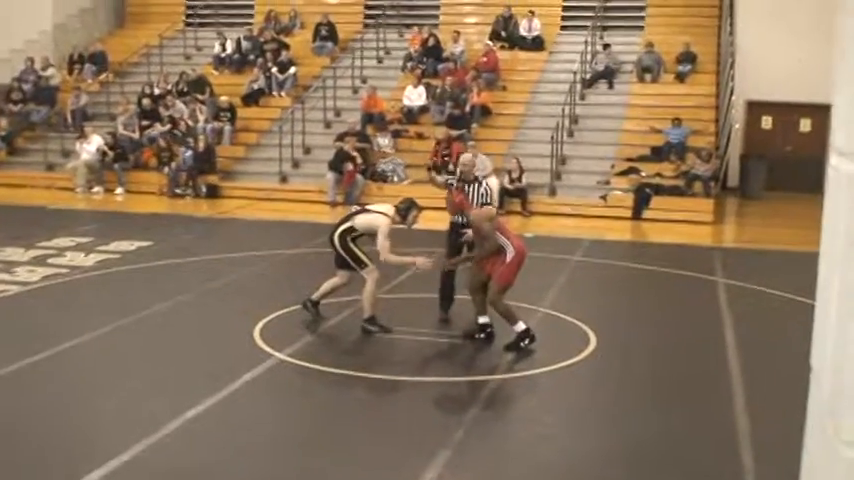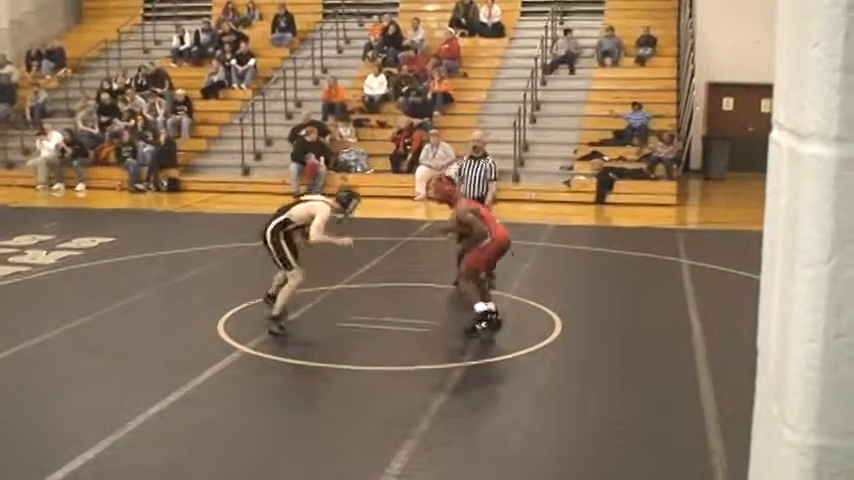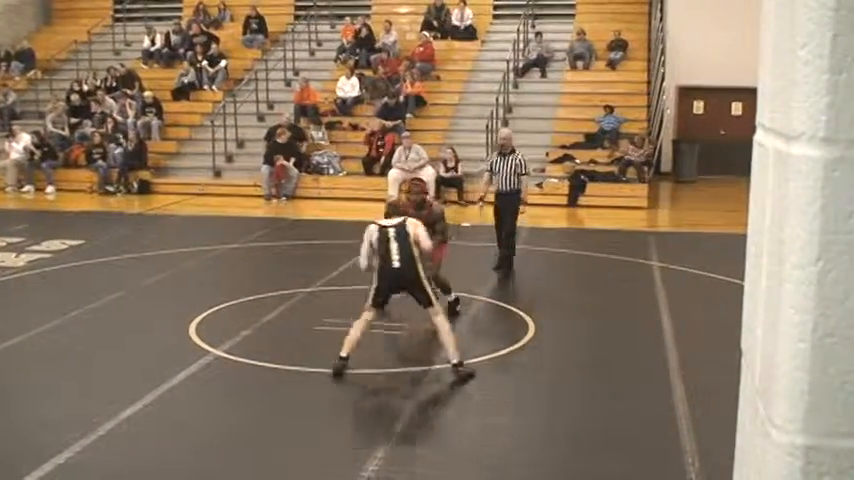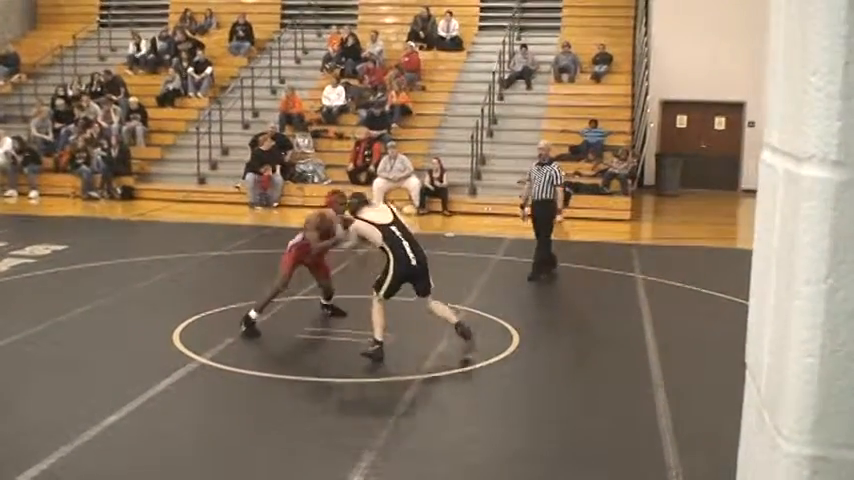
dt=1s
person 1, frame 1
left shoulder: (391, 209)
right shoulder: (385, 222)
right elbow: (384, 257)
right wrist: (414, 261)
left hip: (342, 235)
right hip: (342, 237)
left knee: (343, 277)
right knee: (373, 275)
left ankle: (312, 302)
right ankle: (368, 322)
person 1, frame 2
left shoulder: (322, 202)
right shoulder: (326, 209)
right elbow: (314, 238)
right wrist: (339, 241)
left hip: (280, 231)
right hip: (274, 233)
left knee: (289, 269)
right knee: (296, 279)
left ankle: (271, 295)
right ankle: (275, 319)
person 1, frame 3
left shoulder: (372, 228)
right shoulder: (413, 223)
left elbow: (364, 265)
right elbow: (428, 247)
right wrist: (421, 259)
left hip: (386, 273)
right hip: (412, 272)
left knee: (366, 318)
right knee: (439, 317)
left ankle: (342, 360)
right ankle: (457, 367)
person 1, frame 4
left shoulder: (357, 225)
right shoulder: (387, 207)
left elbow: (350, 244)
left hip: (399, 265)
right hip: (419, 261)
left knee: (378, 300)
right knee: (429, 302)
left ankle: (377, 345)
right ankle: (459, 326)
person 2, frame 1
left shoulder: (484, 186)
right shoulder: (452, 180)
right elbow: (436, 181)
right wrist: (430, 171)
right hip: (456, 228)
right knee: (448, 268)
right ankle: (444, 309)
person 2, frame 2
left shoulder: (490, 163)
right shoulder: (463, 162)
left elbow: (492, 188)
right elbow: (457, 183)
left wrist: (487, 208)
left hip: (481, 204)
person 2, frame 3
left shoulder: (518, 158)
right shoulder: (494, 157)
left elbow: (523, 181)
right elbow: (487, 179)
left wrist: (523, 202)
right wrist: (481, 199)
left hip: (513, 197)
right hip: (499, 196)
left knee: (509, 229)
right knee: (499, 230)
left ankle: (507, 262)
right ankle: (503, 262)
person 2, frame 4
left shoulder: (555, 168)
right shoulder: (534, 166)
left elbow: (559, 191)
right elbow: (528, 187)
left wrist: (559, 212)
right wrist: (523, 206)
left hip: (548, 206)
right hip: (535, 205)
left knee: (543, 239)
right knee: (541, 238)
left ankle: (538, 270)
right ankle: (550, 264)
person 3, frame 1
left shoulder: (475, 217)
right shoulder: (475, 215)
left elbow: (493, 243)
right elbow: (480, 246)
left wrist: (471, 259)
right wrist: (458, 260)
left hip: (512, 252)
right hip: (503, 252)
left knee: (493, 298)
right knee: (474, 284)
left ankle: (525, 335)
right ankle: (484, 329)
person 3, frame 2
left shoulder: (459, 211)
right shoulder: (463, 204)
left elbow: (482, 231)
left wrist: (466, 245)
right wrist: (453, 228)
left hip: (493, 241)
right hip: (501, 238)
left knee: (464, 278)
right knee: (474, 276)
left ankle: (484, 316)
right ankle: (490, 313)
person 3, frame 3
left shoulder: (436, 210)
right shoulder: (402, 206)
left elbow: (444, 236)
left hip: (434, 240)
left knee: (433, 274)
left ankle: (453, 301)
person 3, frame 4
left shoulder: (343, 221)
right shoulder: (314, 221)
right elbow: (315, 249)
right wrist: (336, 239)
left hip: (317, 255)
right hip: (297, 251)
left knee: (328, 289)
right knee: (279, 287)
left ankle: (327, 305)
right ankle: (249, 320)
